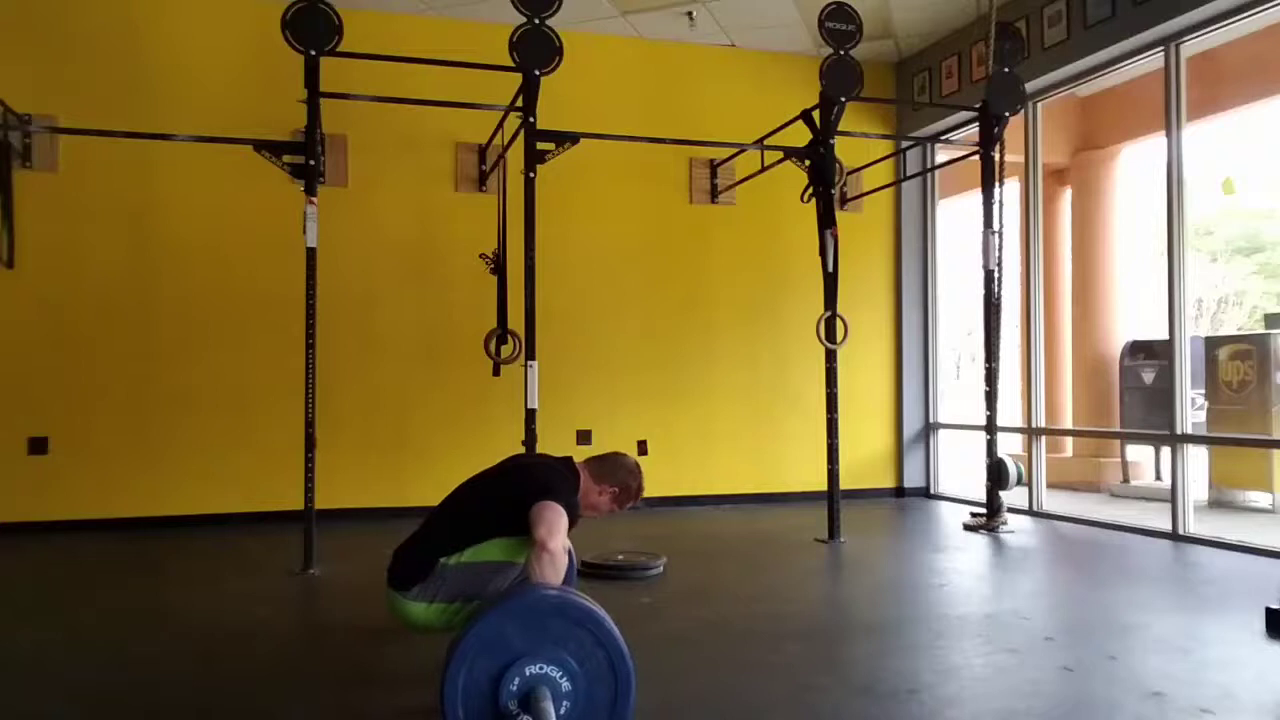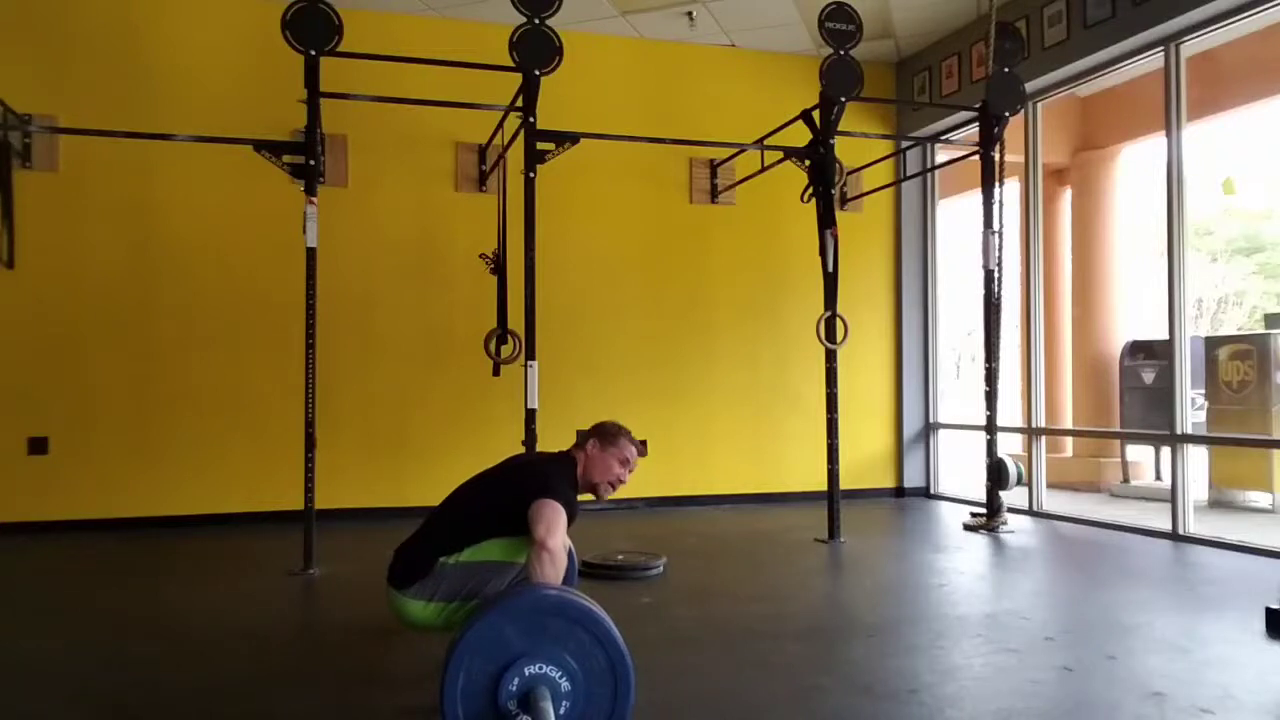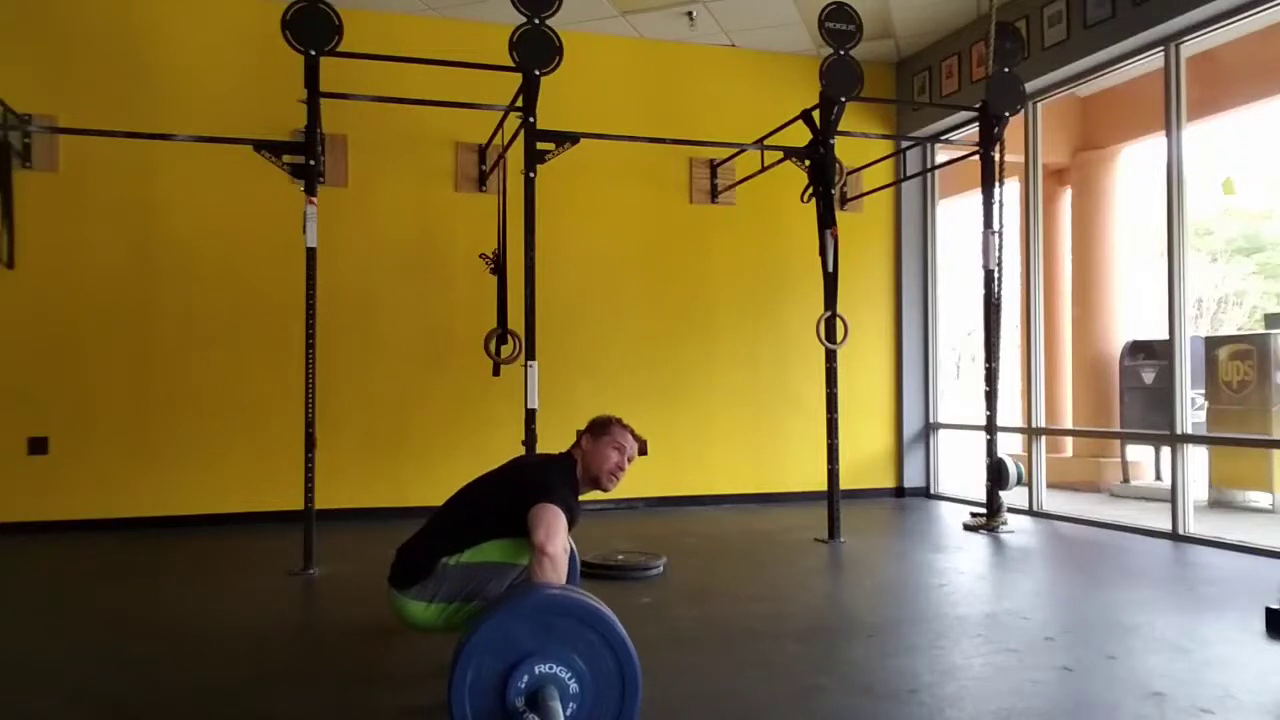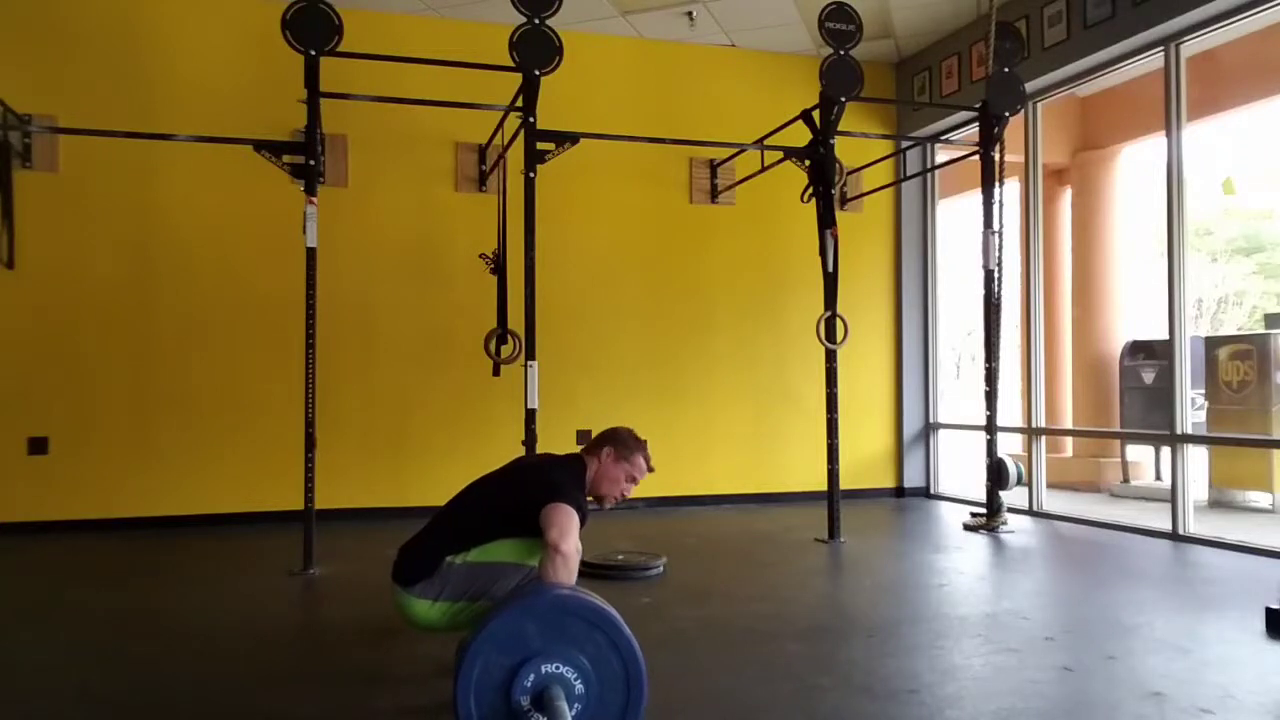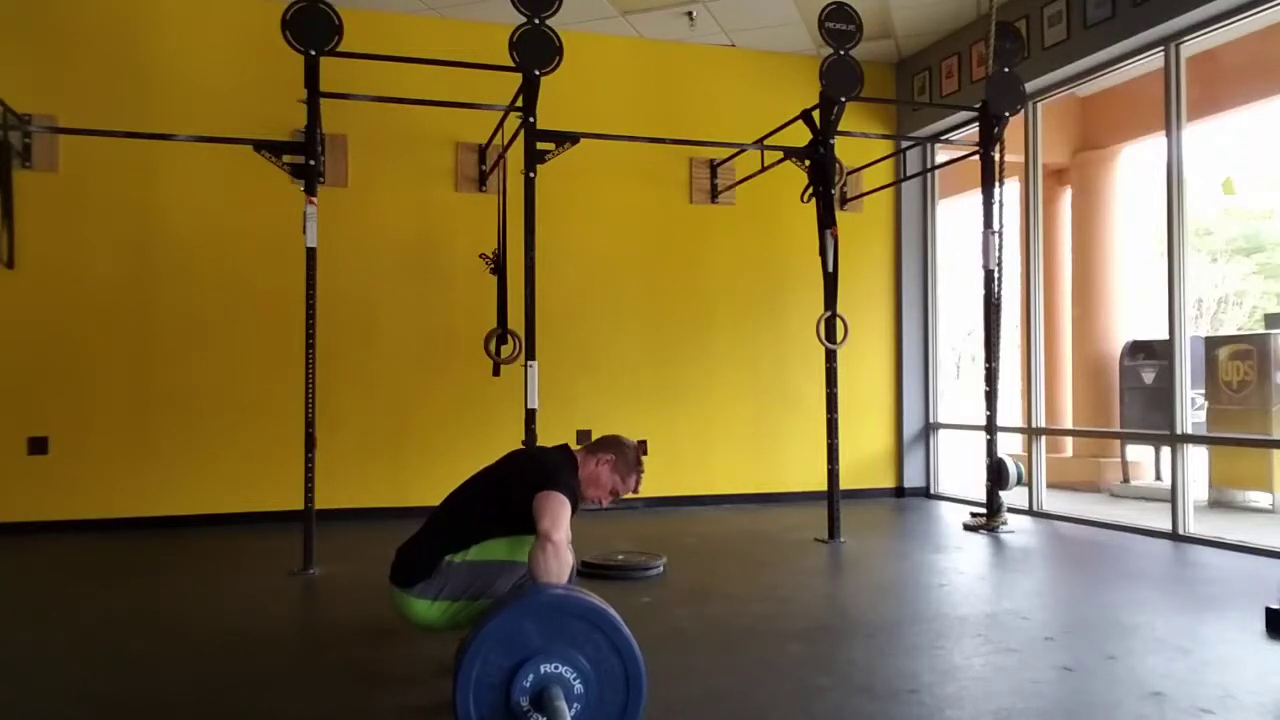
dt=0.4s
person 1, frame 1
left shoulder: (545, 471)
right shoulder: (559, 486)
right elbow: (548, 546)
left hip: (417, 577)
right hip: (424, 590)
right knee: (551, 556)
person 1, frame 2
left shoulder: (547, 468)
right shoulder: (557, 480)
right elbow: (548, 544)
left hip: (418, 580)
right hip: (423, 589)
right knee: (545, 556)
person 1, frame 3
left shoulder: (551, 471)
right shoulder: (558, 481)
right elbow: (548, 549)
left hip: (419, 582)
right hip: (424, 589)
right knee: (548, 553)
person 1, frame 4
left shoulder: (555, 470)
right shoulder: (567, 482)
right elbow: (562, 547)
left hip: (423, 578)
right hip: (428, 588)
right knee: (554, 555)
person 1, frame 5
left shoulder: (547, 462)
right shoulder: (559, 470)
right elbow: (554, 537)
left hip: (422, 576)
right hip: (428, 587)
right knee: (553, 554)
